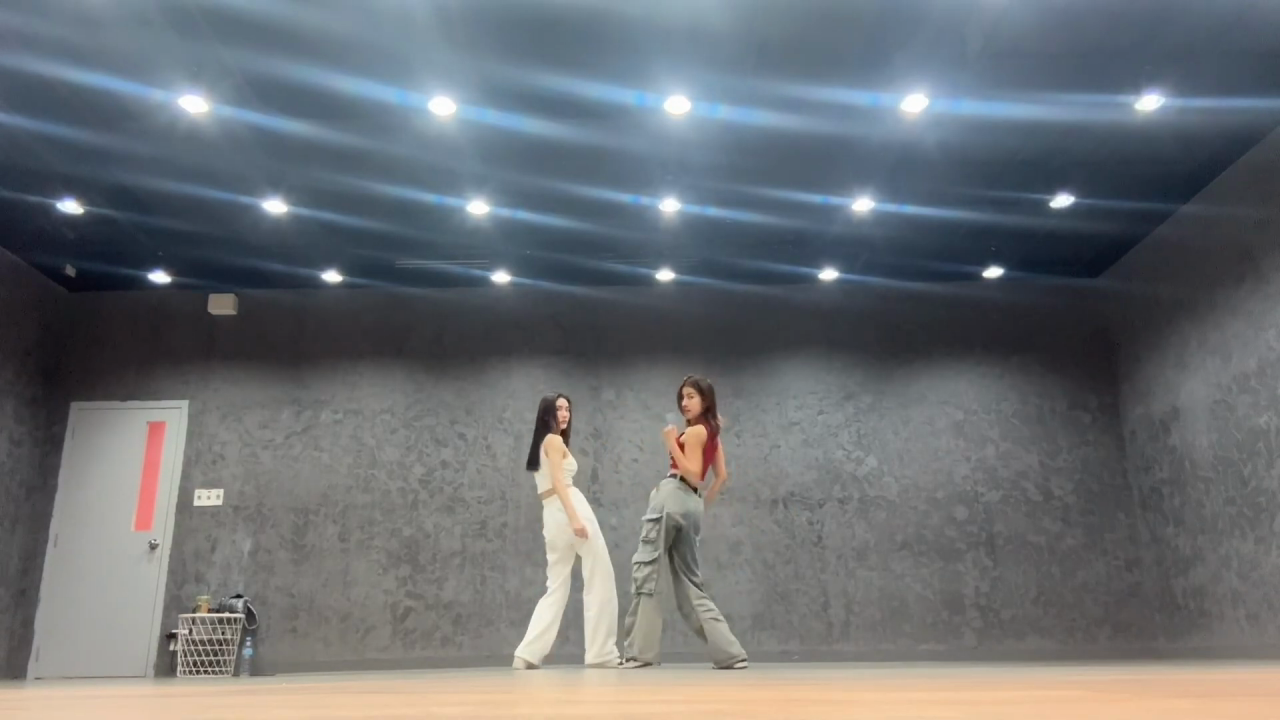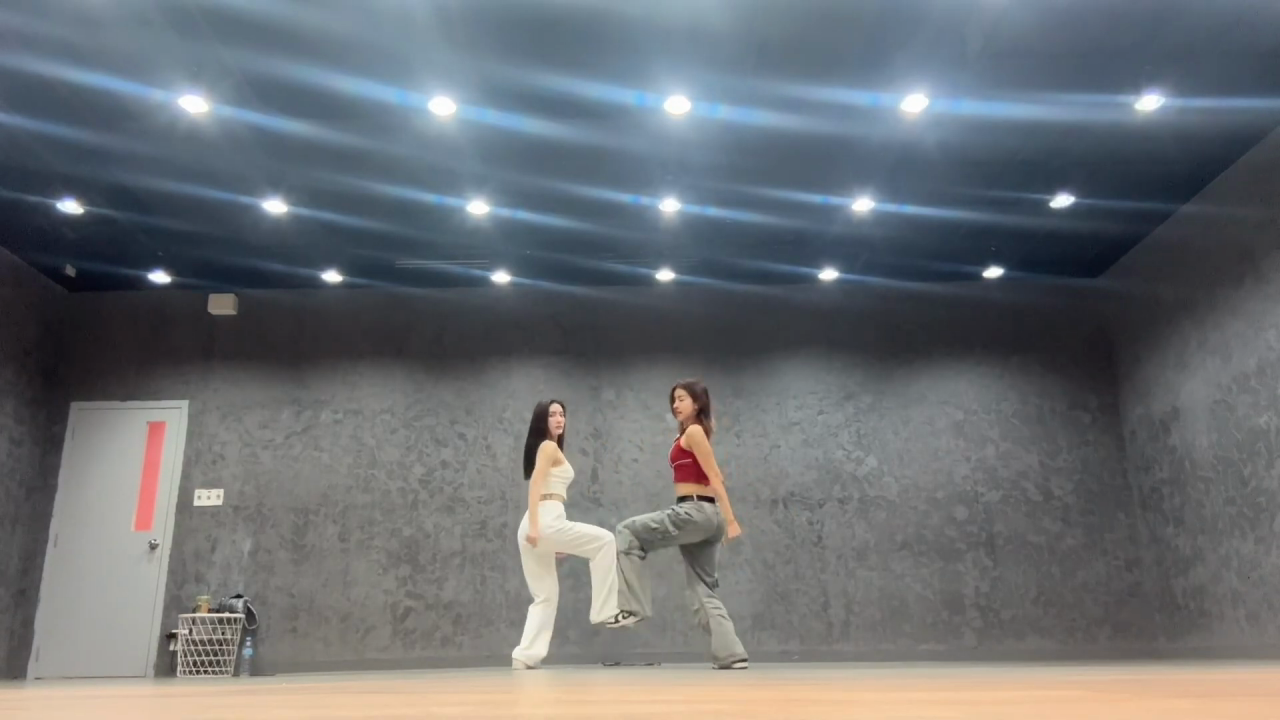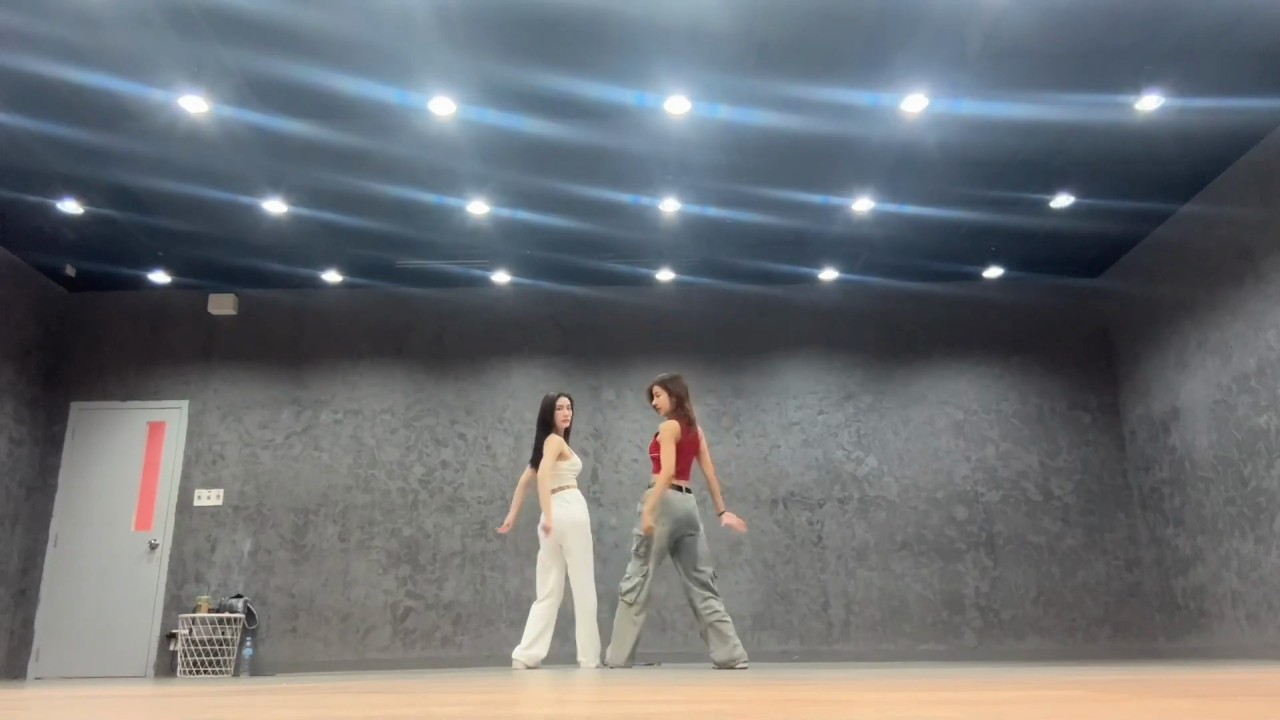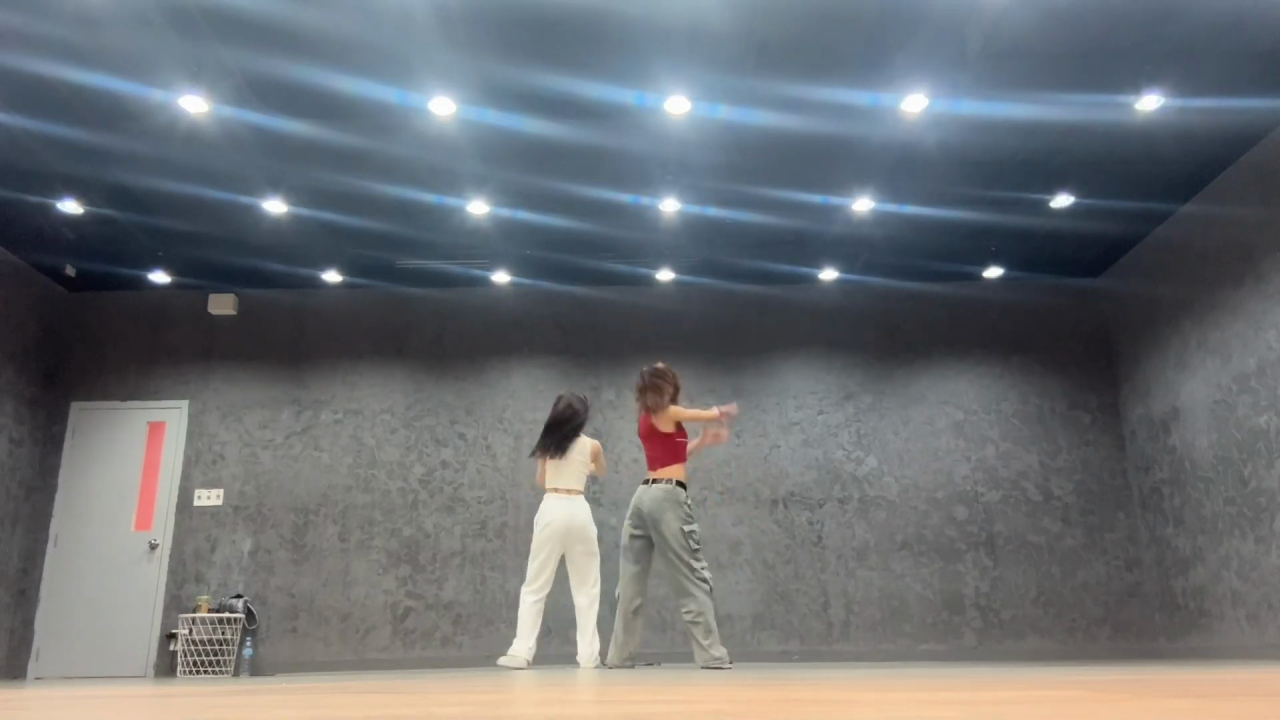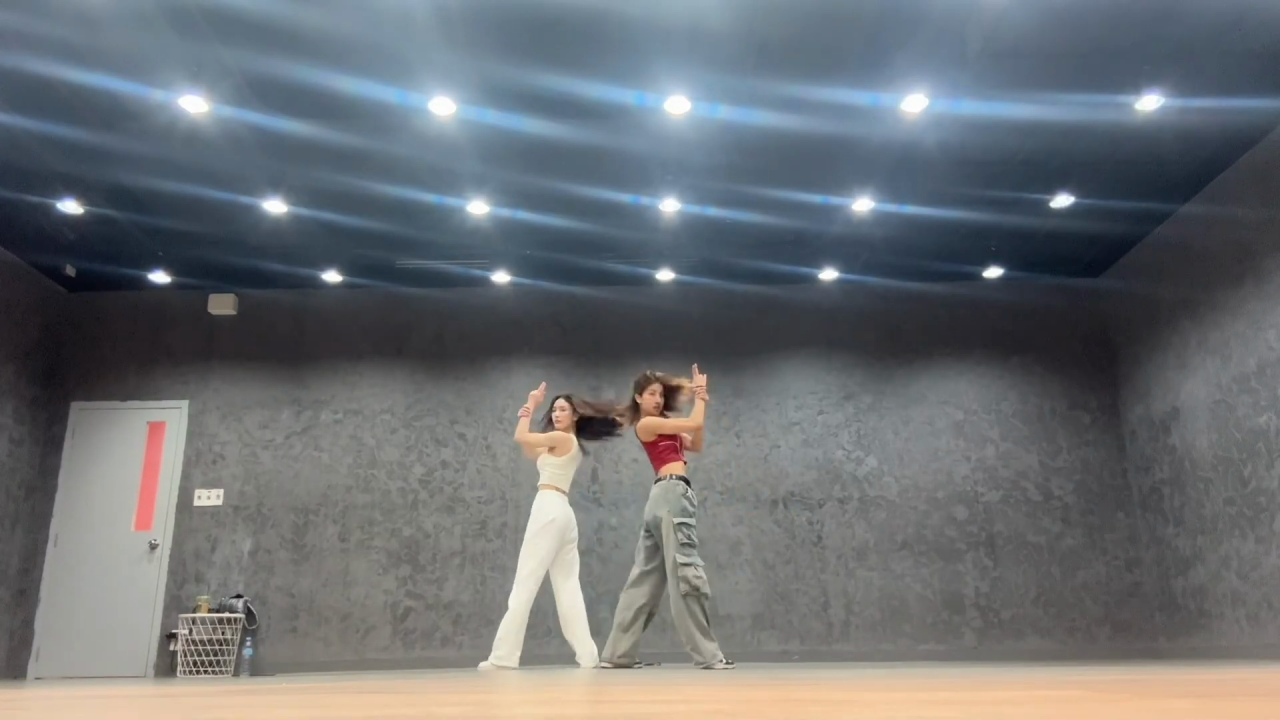
dt=0.3s
person 1, frame 1
left shoulder: (696, 431)
right shoulder: (711, 433)
left elbow: (693, 473)
right elbow: (722, 476)
left wrist: (672, 444)
left hip: (672, 495)
right hip: (692, 504)
left knee: (647, 572)
right knee: (691, 585)
left ankle: (640, 652)
right ankle: (730, 654)
person 1, frame 2
left shoulder: (693, 432)
right shoulder: (697, 433)
left elbow: (714, 477)
right elbow: (717, 477)
left wrist: (730, 519)
right wrist: (722, 517)
left hip: (693, 512)
right hip: (705, 513)
left knee: (628, 532)
right knee: (703, 588)
left ankle: (633, 606)
right ankle: (731, 653)
person 1, frame 3
left shoulder: (668, 427)
right shoulder: (694, 428)
left elbow: (666, 471)
right elbow: (709, 472)
left wrist: (648, 510)
right wrist: (723, 511)
left hip: (665, 503)
right hip: (687, 504)
left knee: (638, 579)
right knee: (700, 583)
left ankle: (619, 656)
right ankle: (731, 654)
person 1, frame 4
left shoulder: (647, 417)
right shoulder: (668, 413)
right elbow: (714, 415)
left wrist: (707, 438)
right wrist: (724, 412)
left hip: (645, 497)
right hip: (668, 498)
left knee: (632, 580)
right knee: (692, 577)
left ankle: (621, 654)
right ankle: (712, 654)
person 1, frame 5
left shoulder: (662, 424)
right shoulder: (647, 423)
left elbow: (695, 444)
right elbow: (695, 424)
left wrist: (700, 400)
right wrist: (700, 397)
left hip: (666, 497)
right hip: (672, 493)
left knee: (644, 578)
right knee: (685, 573)
left ankle: (618, 653)
right ankle: (707, 655)
person 2, frame 1
left shoulder: (540, 445)
right shoulder: (554, 440)
right elbow: (558, 480)
right wrist: (574, 517)
left hip: (554, 517)
right hip: (571, 512)
left knee: (556, 589)
right knee: (600, 582)
left ankle: (527, 653)
right ankle: (601, 652)
person 2, frame 2
left shoulder: (545, 449)
right shoulder: (549, 447)
right elbow: (535, 485)
right wrist: (534, 524)
left hip: (540, 524)
right hip: (547, 521)
left knee: (545, 596)
right knee: (605, 542)
left ankle: (526, 655)
right ankle: (605, 609)
person 2, frame 3
left shoulder: (549, 443)
right shoulder: (555, 441)
left elbow: (524, 480)
right elbow: (543, 474)
left wrist: (512, 516)
right wrist: (549, 515)
left hip: (554, 516)
right hip: (569, 510)
left knee: (548, 593)
right knee: (583, 587)
left ankle: (525, 655)
right ankle: (589, 656)
person 2, frame 4
left shoulder: (549, 443)
right shoulder: (593, 446)
left hip: (552, 510)
right hip: (580, 512)
left knee: (535, 587)
right knee: (587, 588)
left ankle: (520, 652)
right ankle: (589, 655)
person 2, frame 5
left shoulder: (563, 439)
right shoulder: (570, 445)
left elbow: (521, 437)
right elbow: (531, 449)
left wrist: (531, 406)
right wrist: (531, 406)
left hip: (549, 510)
right hip: (562, 513)
left knee: (525, 584)
right knee: (568, 587)
left ankle: (504, 657)
right ankle: (587, 655)
